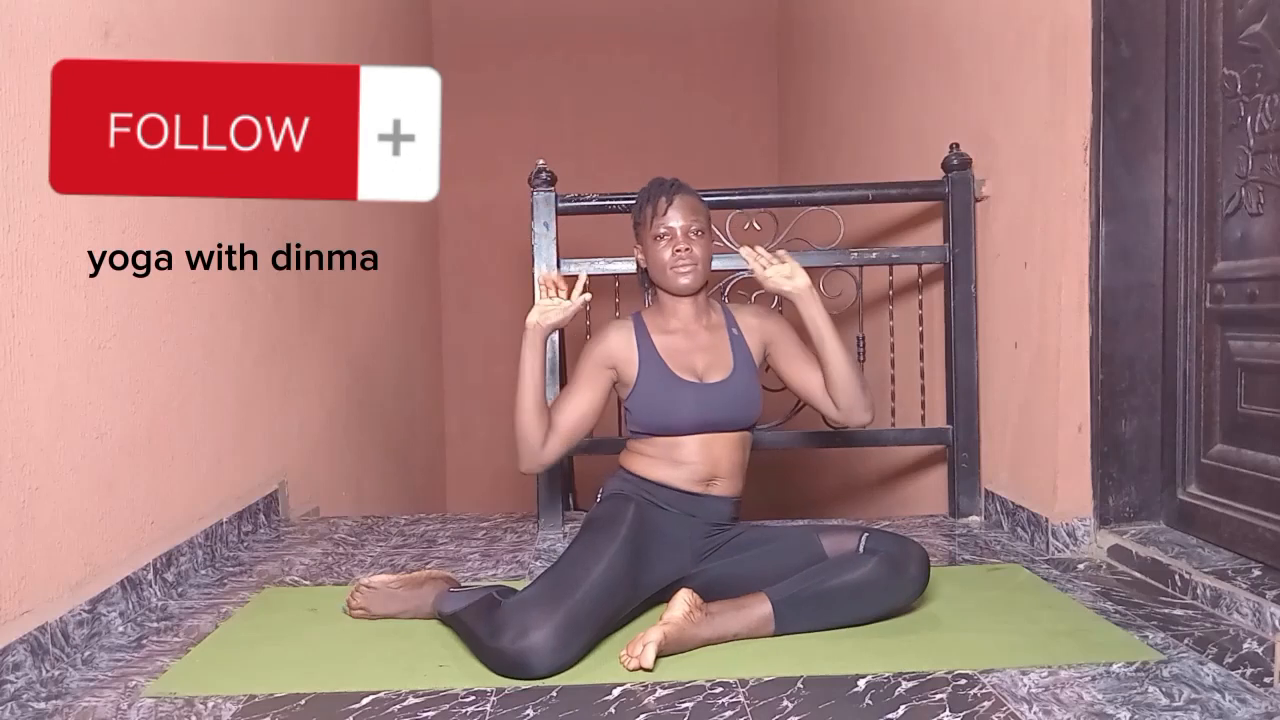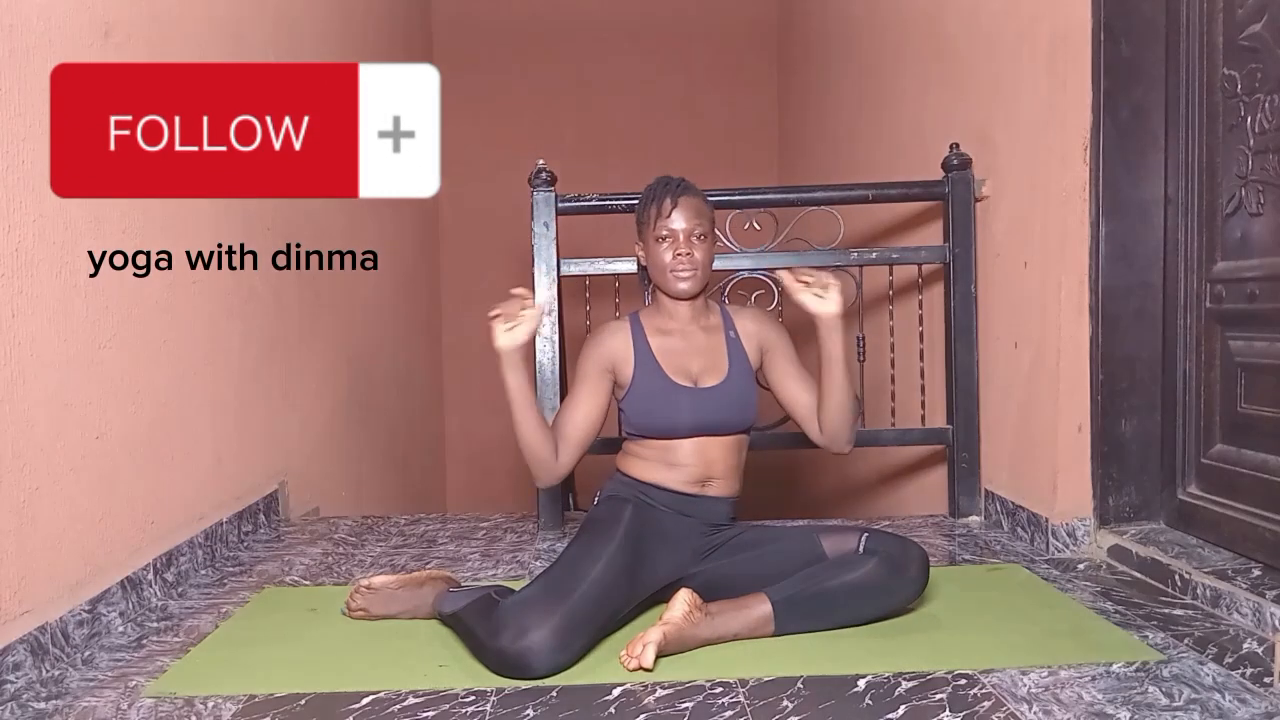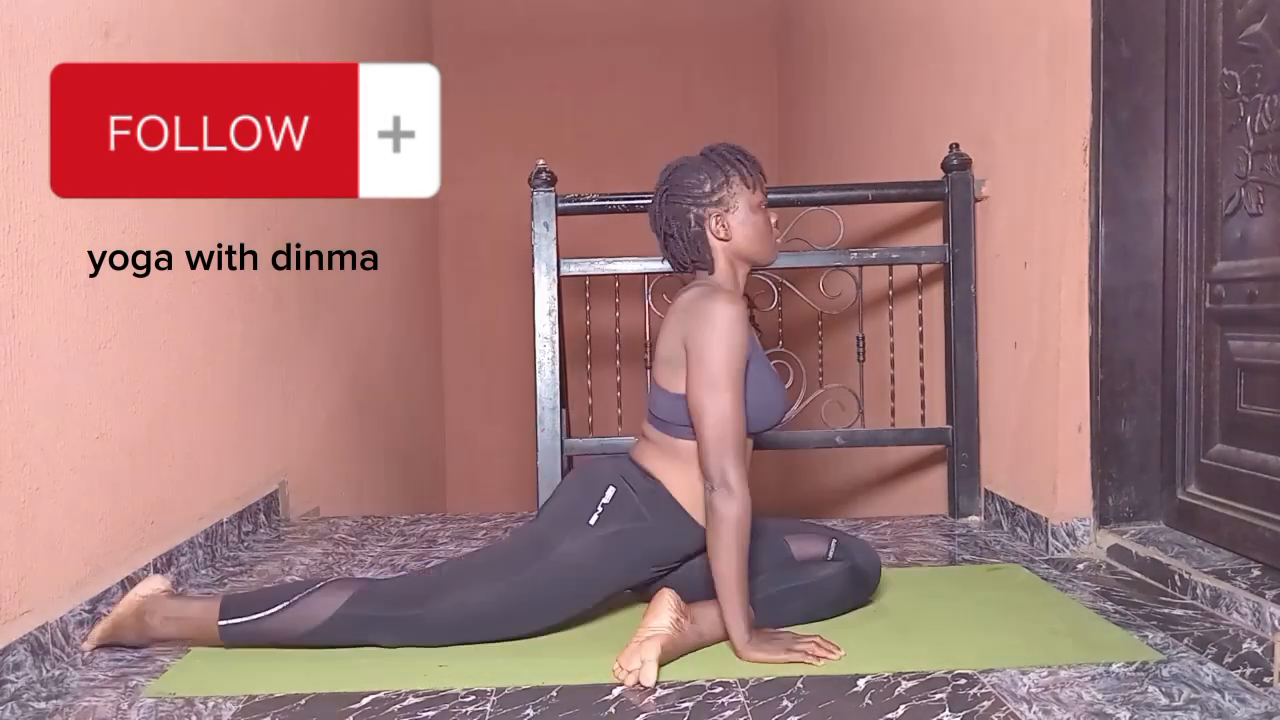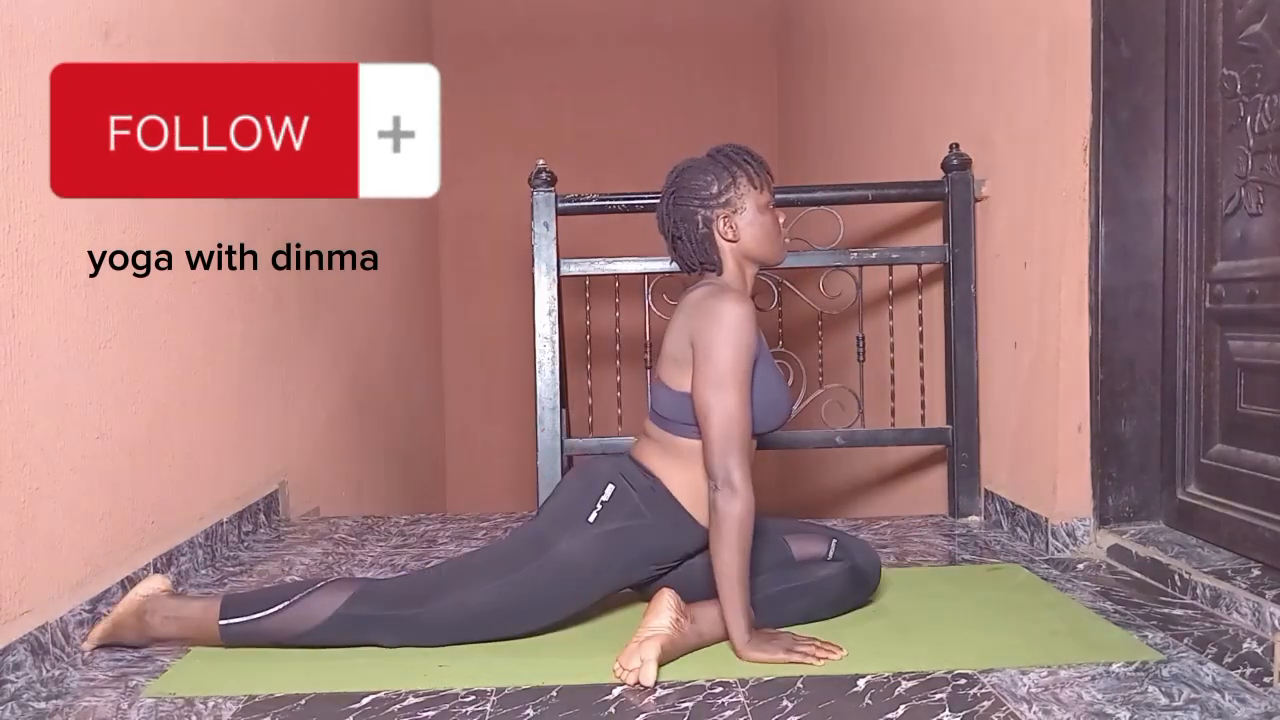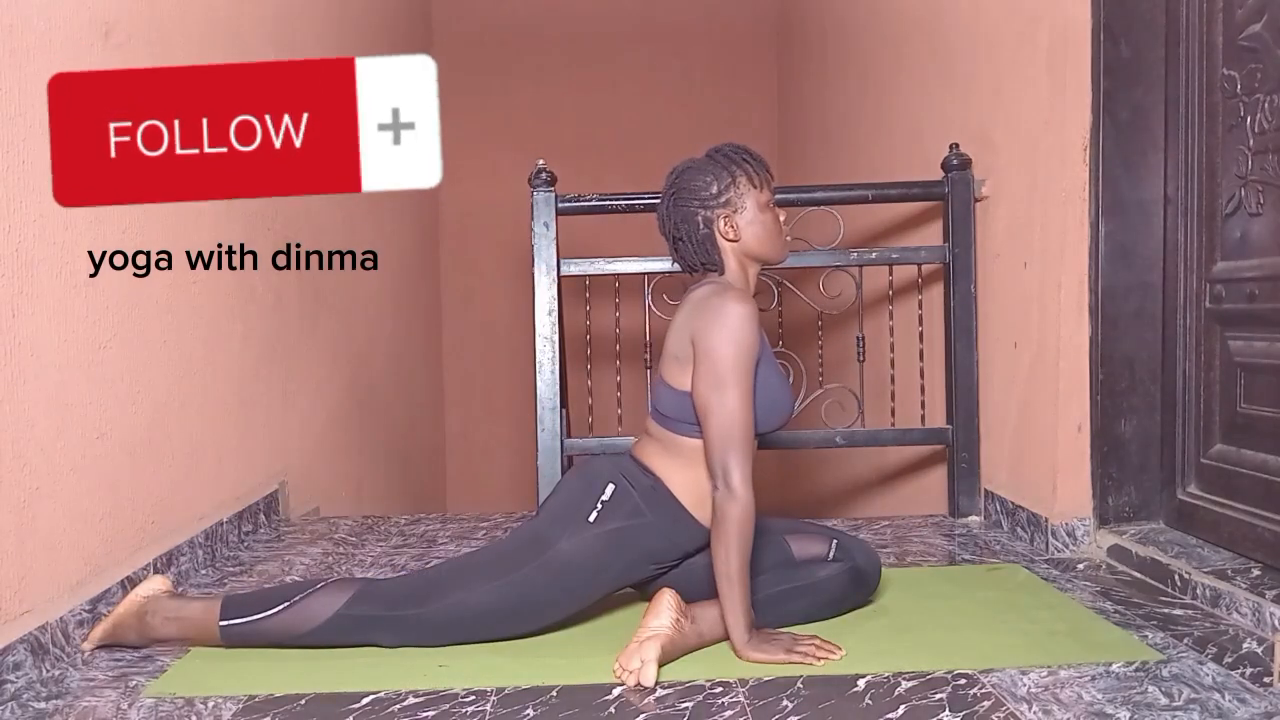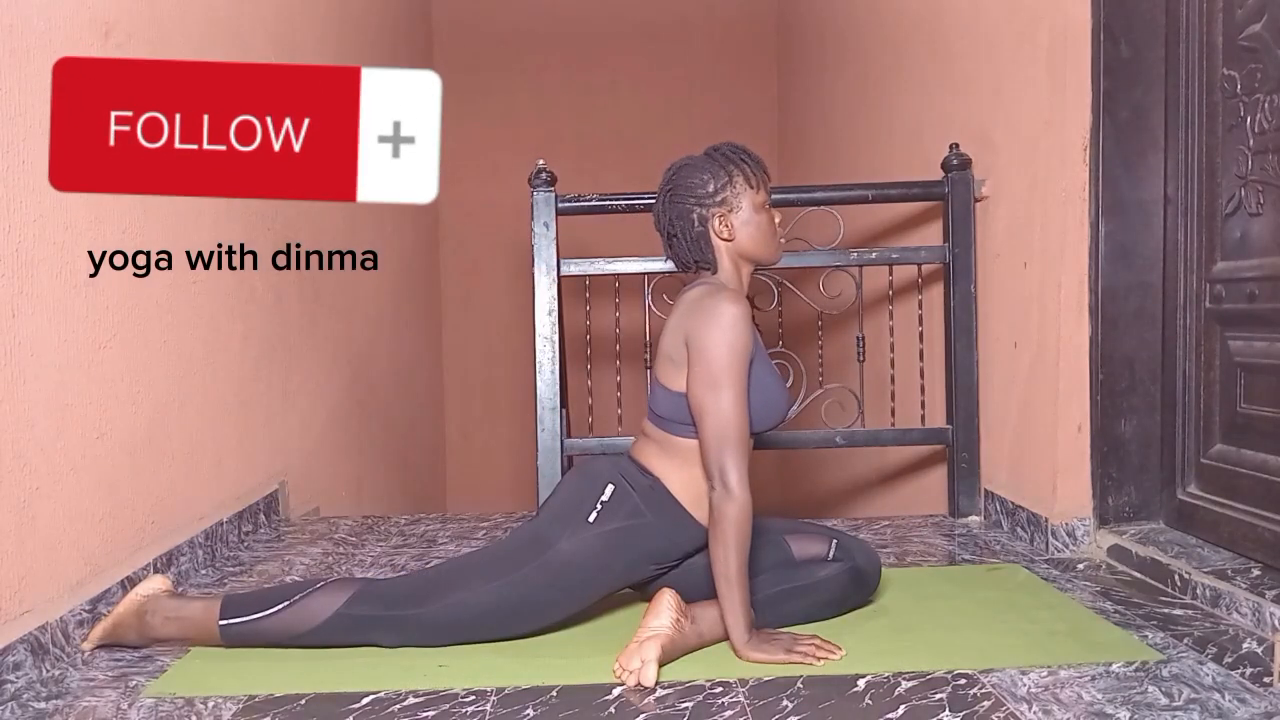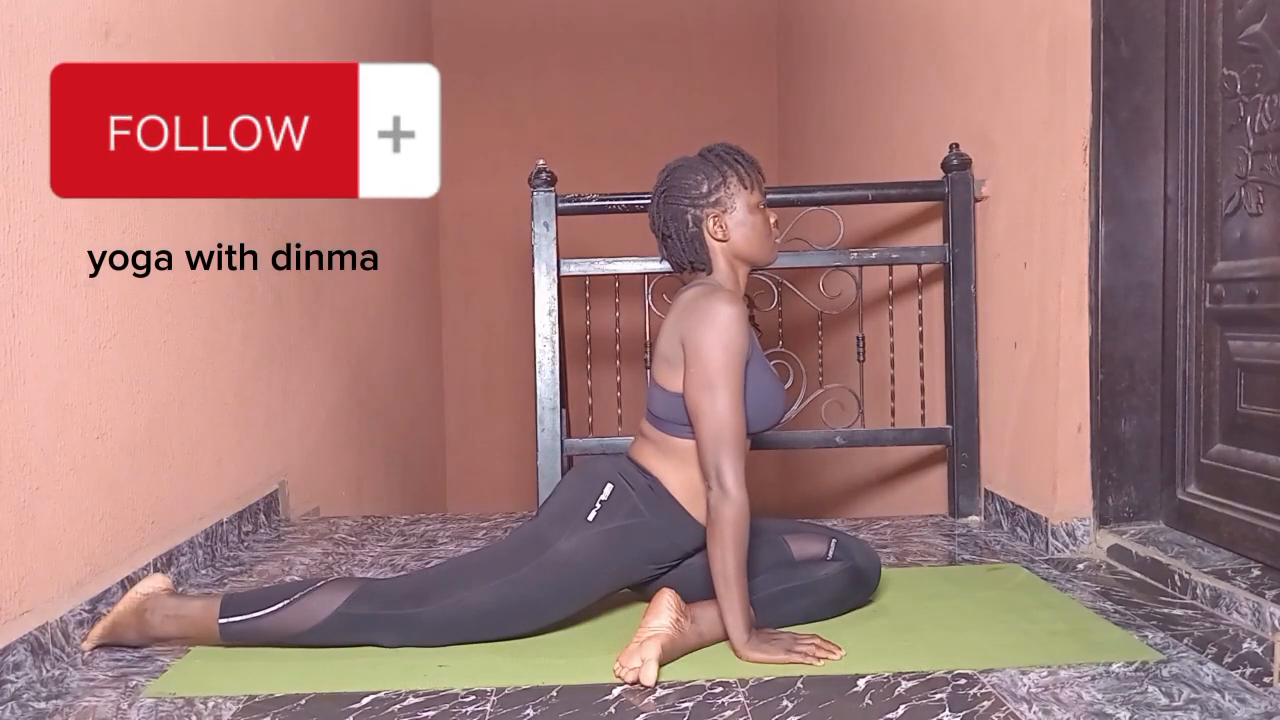
dt=0.7s
person 1, frame 1
left shoulder: (756, 327)
right shoulder: (618, 342)
left elbow: (855, 412)
right elbow: (534, 454)
left wrist: (804, 297)
right wrist: (536, 333)
left hip: (719, 537)
right hip: (636, 517)
left knee: (901, 564)
right knee: (528, 647)
left ankle: (700, 622)
right ankle: (440, 595)
person 1, frame 2
left shoulder: (754, 330)
right shoulder: (613, 343)
left elbow: (834, 436)
right elbow: (550, 465)
left wrist: (831, 326)
right wrist: (513, 359)
left hip: (717, 537)
right hip: (634, 519)
left knee: (901, 564)
right knee: (527, 646)
left ankle: (699, 623)
right ankle: (441, 596)
person 1, frame 3
left shoulder: (712, 305)
right shoulder: (718, 311)
left elbow: (717, 470)
right elbow: (726, 480)
right wrist: (745, 632)
left hip: (657, 533)
right hip: (618, 519)
left knee: (851, 565)
right knee: (399, 610)
left ankle: (681, 619)
right ankle: (176, 614)
person 1, frame 4
left shoulder: (717, 304)
right shoulder: (725, 309)
right elbow: (729, 484)
right wrist: (746, 634)
left hip: (658, 530)
right hip: (615, 517)
left knee: (851, 564)
right knee: (402, 608)
left ankle: (687, 618)
right ankle: (166, 614)
person 1, frame 5
left shoulder: (719, 302)
right shoulder: (727, 310)
right elbow: (731, 483)
right wrist: (744, 634)
left hip: (660, 531)
right hip: (617, 516)
left knee: (852, 564)
right knee: (404, 607)
right ankle: (169, 615)
person 1, frame 6
left shoulder: (716, 304)
right shoulder: (721, 311)
right elbow: (728, 483)
right wrist: (744, 632)
left hip: (659, 531)
right hip: (616, 518)
left knee: (852, 564)
right knee: (401, 609)
left ankle: (685, 617)
right ankle: (167, 616)
person 1, frame 7
left shoulder: (712, 305)
right shoulder: (717, 312)
right elbow: (726, 484)
right wrist: (743, 632)
left hip: (659, 532)
right hip: (616, 519)
left knee: (851, 564)
right knee: (403, 608)
left ankle: (683, 616)
right ankle: (168, 616)
